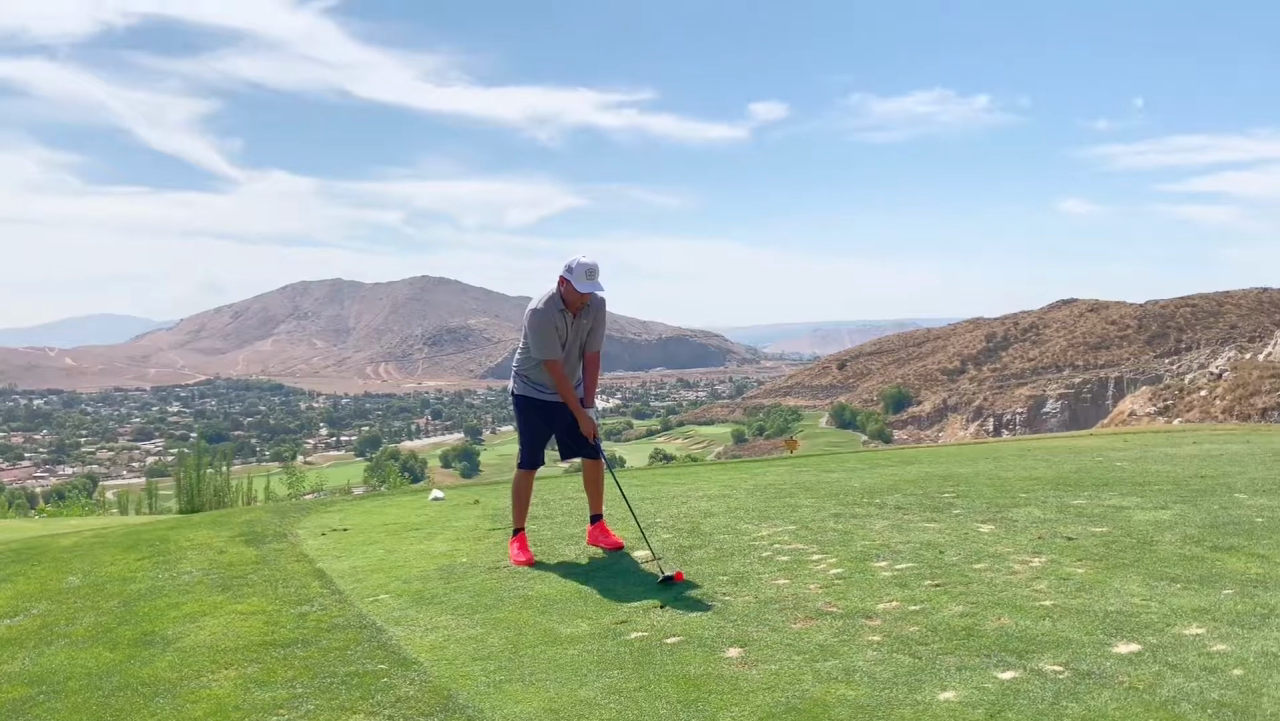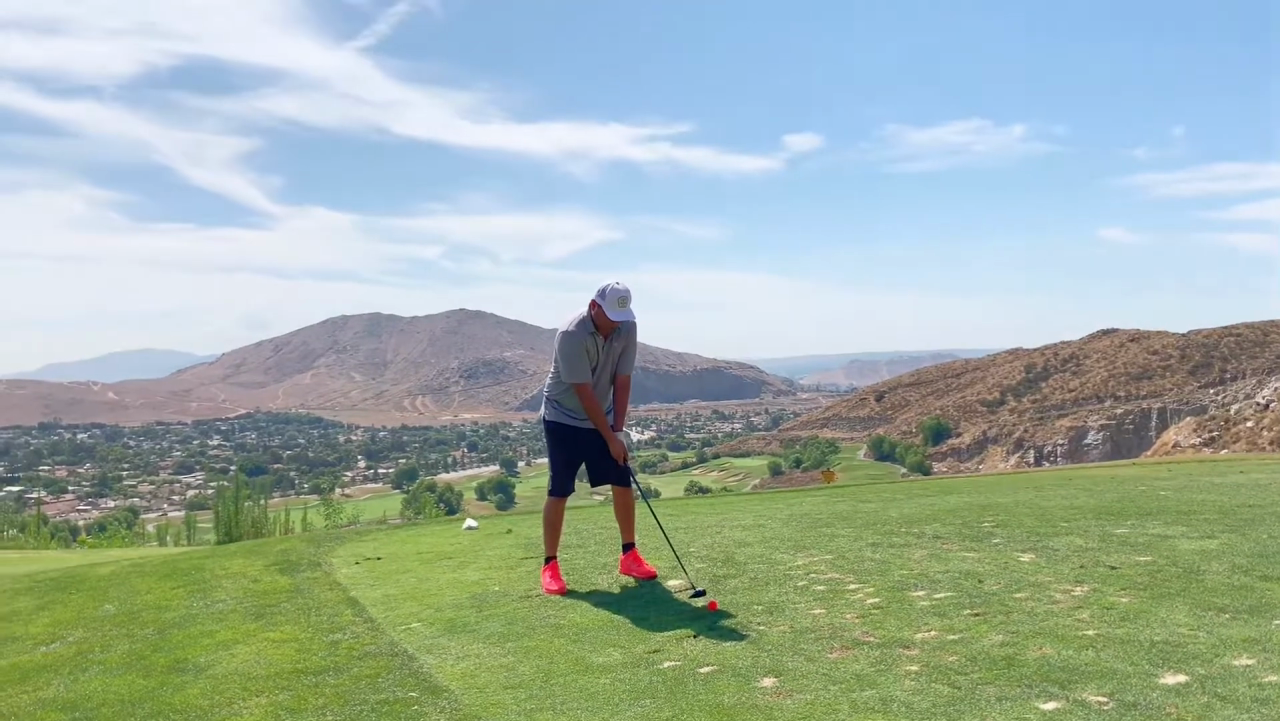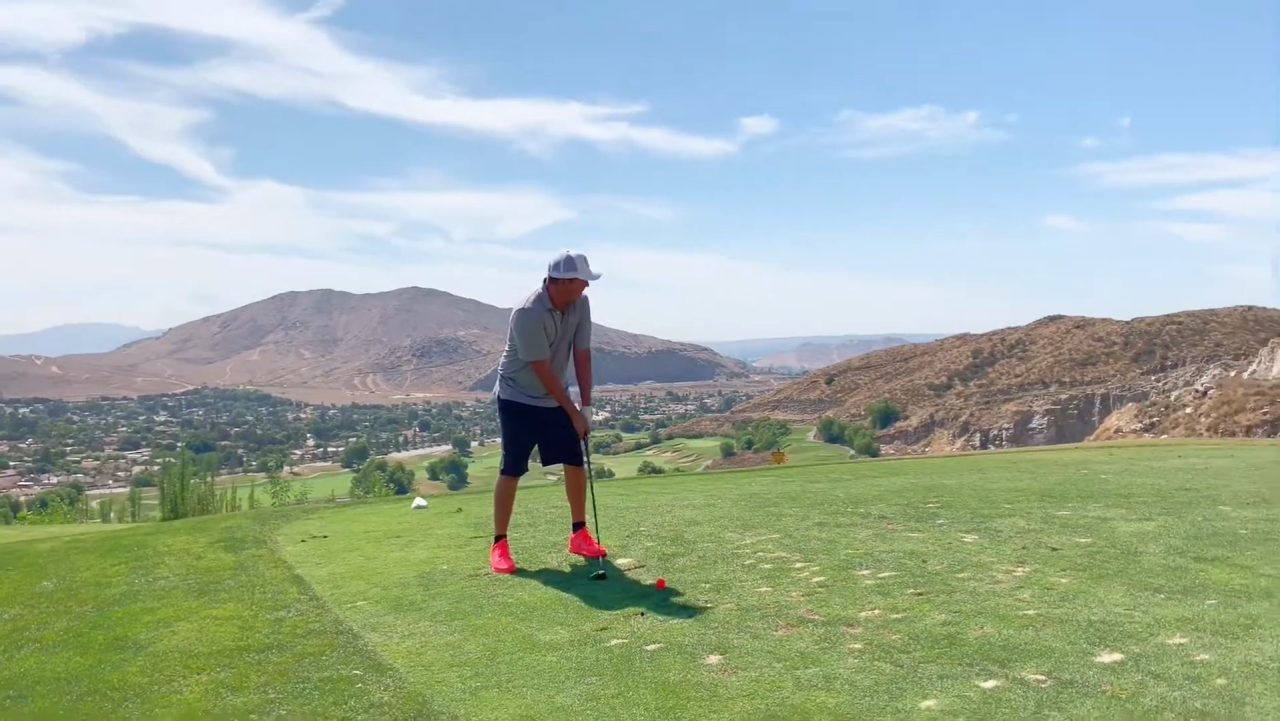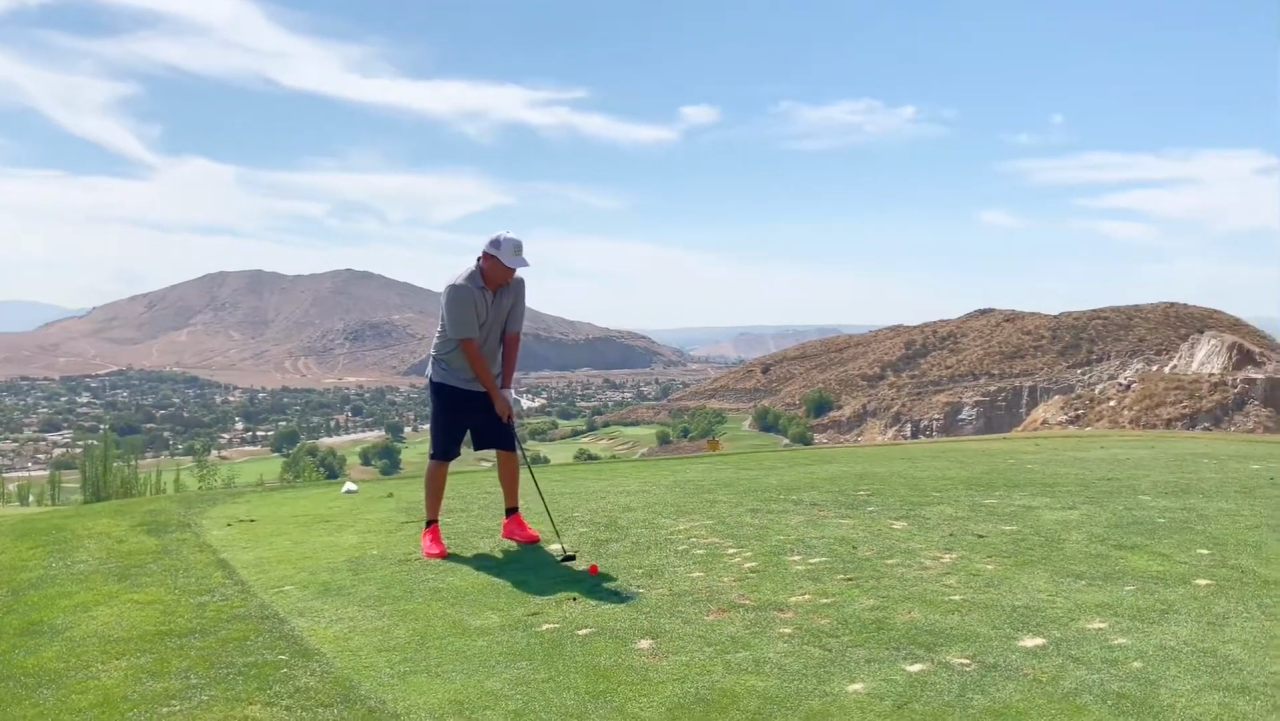
dt=0.7s
person 1, frame 1
left shoulder: (596, 305)
right shoulder: (540, 312)
left elbow: (591, 357)
right elbow: (555, 370)
left wrist: (589, 406)
right wrist: (580, 416)
left hip: (571, 391)
right hip: (533, 392)
left knee: (593, 455)
right knee: (529, 463)
left ankle: (596, 526)
right ankle: (517, 537)
person 1, frame 2
left shoulder: (627, 328)
right shoulder: (571, 335)
left elbow: (622, 382)
right elbow: (585, 393)
left wrist: (618, 430)
right wrist: (609, 437)
left hip: (603, 417)
right hip: (564, 419)
left knee: (623, 483)
right knee: (559, 491)
left ankle: (629, 555)
right ankle: (550, 565)
person 1, frame 3
left shoulder: (580, 304)
right shoulder: (527, 313)
left elbow: (582, 355)
right elbow: (543, 370)
left wrist: (586, 405)
right wrist: (573, 414)
left hip: (556, 396)
right hip: (518, 398)
left knee: (575, 462)
right knee: (512, 470)
left ankle: (579, 533)
right ankle: (500, 544)
person 1, frame 4
left shoulder: (516, 286)
right shoulder: (459, 290)
left elbow: (511, 339)
right elbow: (470, 349)
left wrist: (506, 388)
right wrist: (495, 395)
left hip: (491, 382)
right hip: (451, 382)
left knee: (508, 447)
right knee: (442, 455)
left ankle: (512, 519)
right ankle: (431, 529)
